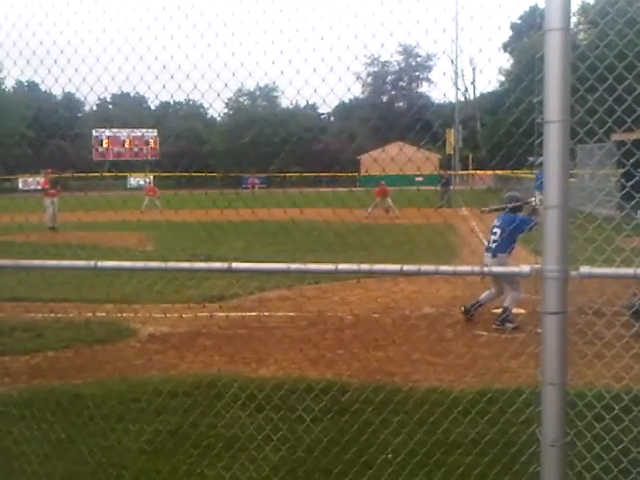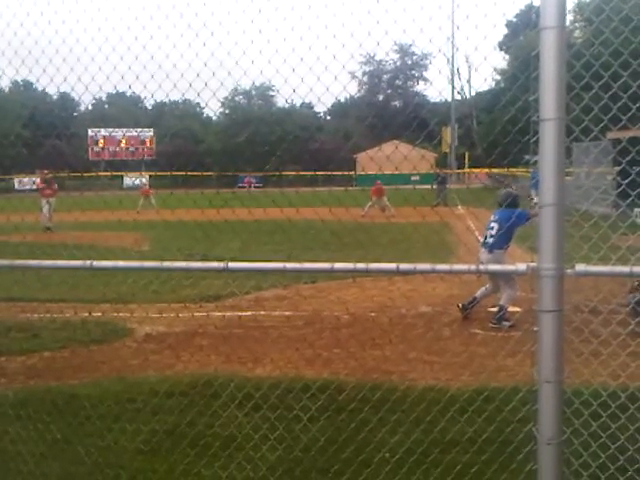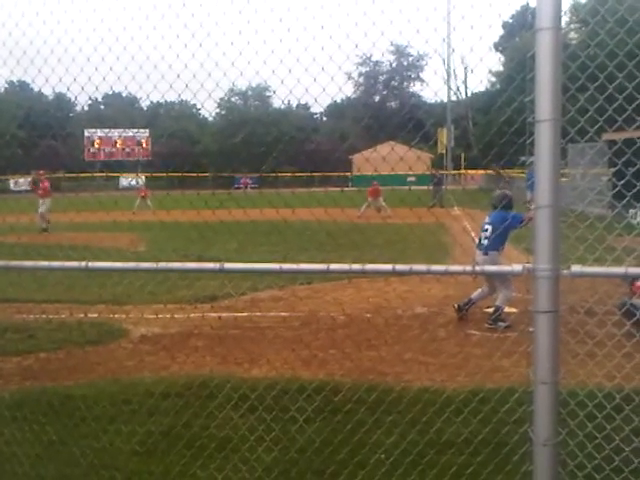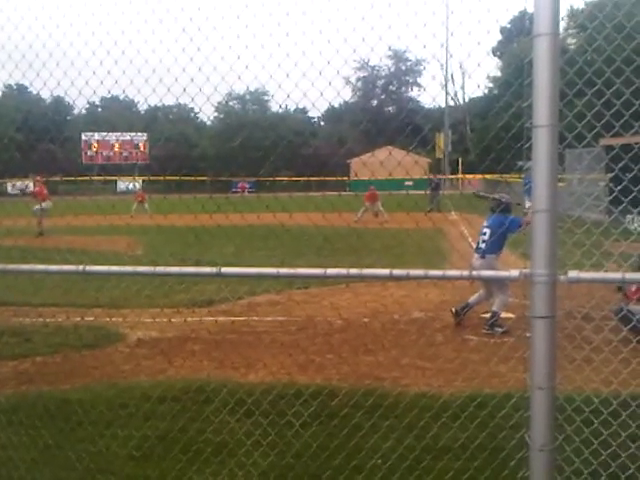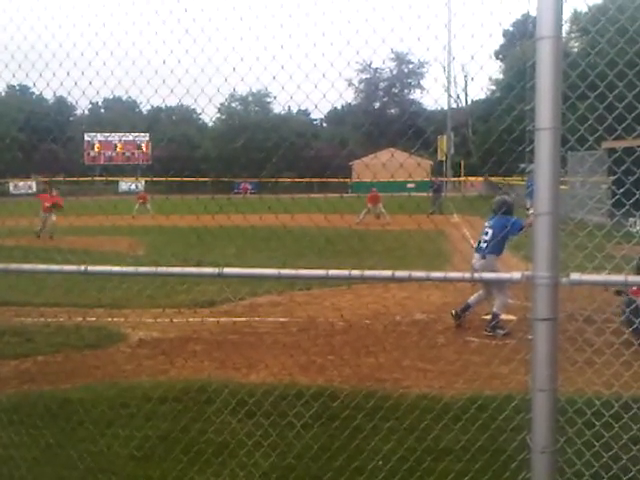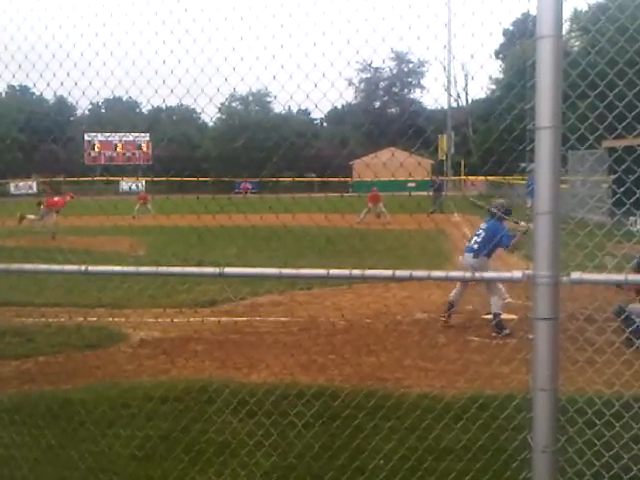
dt=0.5s
person 1, frame 1
left shoulder: (501, 217)
right shoulder: (514, 219)
left elbow: (522, 220)
right elbow: (535, 222)
left wrist: (532, 209)
right wrist: (536, 210)
left hip: (489, 258)
right hip: (498, 259)
left knee: (498, 289)
right knee: (514, 289)
left ankle: (470, 309)
right ankle: (502, 320)
person 1, frame 2
left shoulder: (497, 213)
right shoulder: (512, 214)
right elbow: (533, 213)
left hip: (484, 254)
right hip: (495, 255)
left knee: (495, 284)
right knee: (510, 286)
left ankle: (466, 306)
right ankle: (498, 319)
person 1, frame 3
left shoulder: (492, 215)
right shoulder: (505, 216)
left elbow: (518, 221)
right elbow: (528, 217)
left hip: (480, 255)
right hip: (490, 257)
left knee: (491, 286)
right knee: (506, 286)
left ankle: (462, 307)
right ankle: (494, 319)
person 1, frame 4
left shoulder: (491, 219)
right shoulder: (504, 220)
left elbow: (517, 223)
right elbow: (526, 221)
left wrist: (524, 218)
left hip: (477, 259)
right hip: (487, 261)
left knee: (488, 291)
right knee: (503, 291)
left ankle: (459, 311)
right ankle: (491, 324)
person 1, frame 5
left shoulder: (492, 219)
right shoulder: (506, 221)
left elbow: (515, 226)
right elbow: (527, 224)
right wrist: (532, 215)
left hip: (477, 259)
right hip: (487, 261)
left knee: (487, 291)
right knee: (502, 292)
left ankle: (460, 313)
right ankle: (492, 326)
person 1, frame 6
left shoulder: (486, 222)
right shoulder: (501, 228)
left elbow: (502, 235)
right elbow: (510, 245)
left wrist: (518, 233)
right wrist: (522, 232)
left hip: (465, 258)
right hip: (478, 261)
left knee: (462, 285)
right knee: (495, 293)
left ankle: (447, 314)
right ankle: (498, 325)
